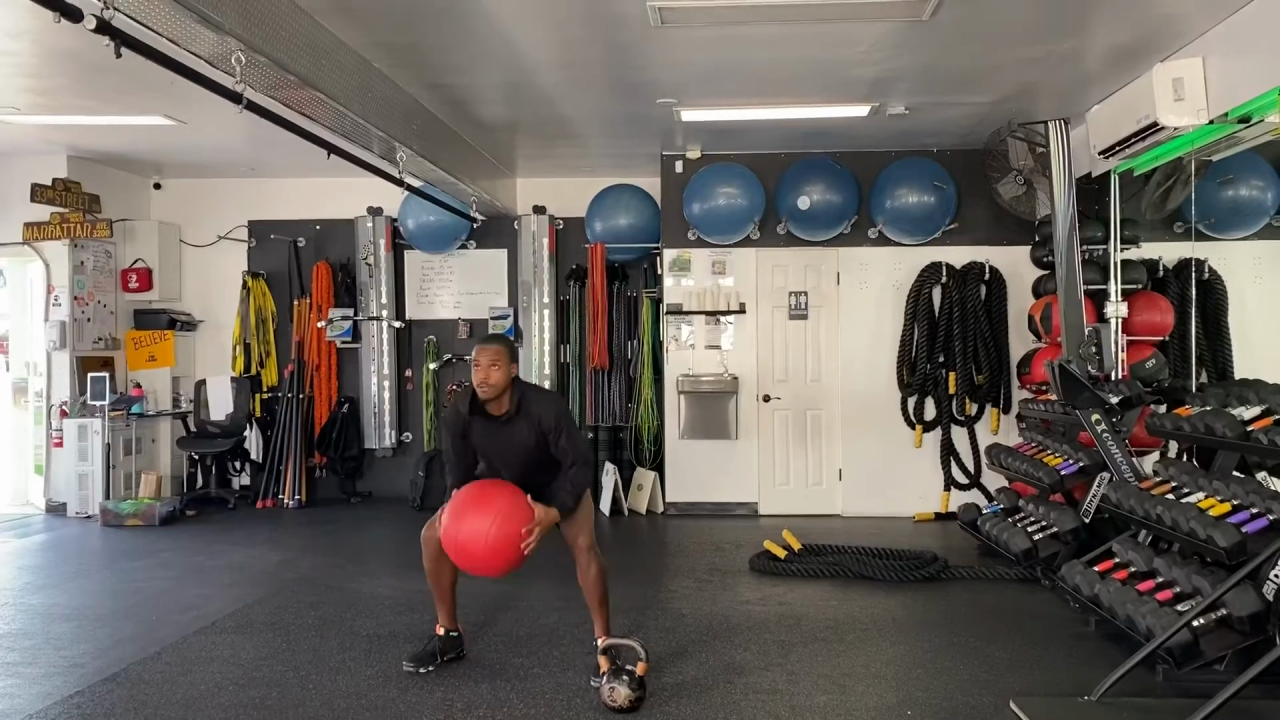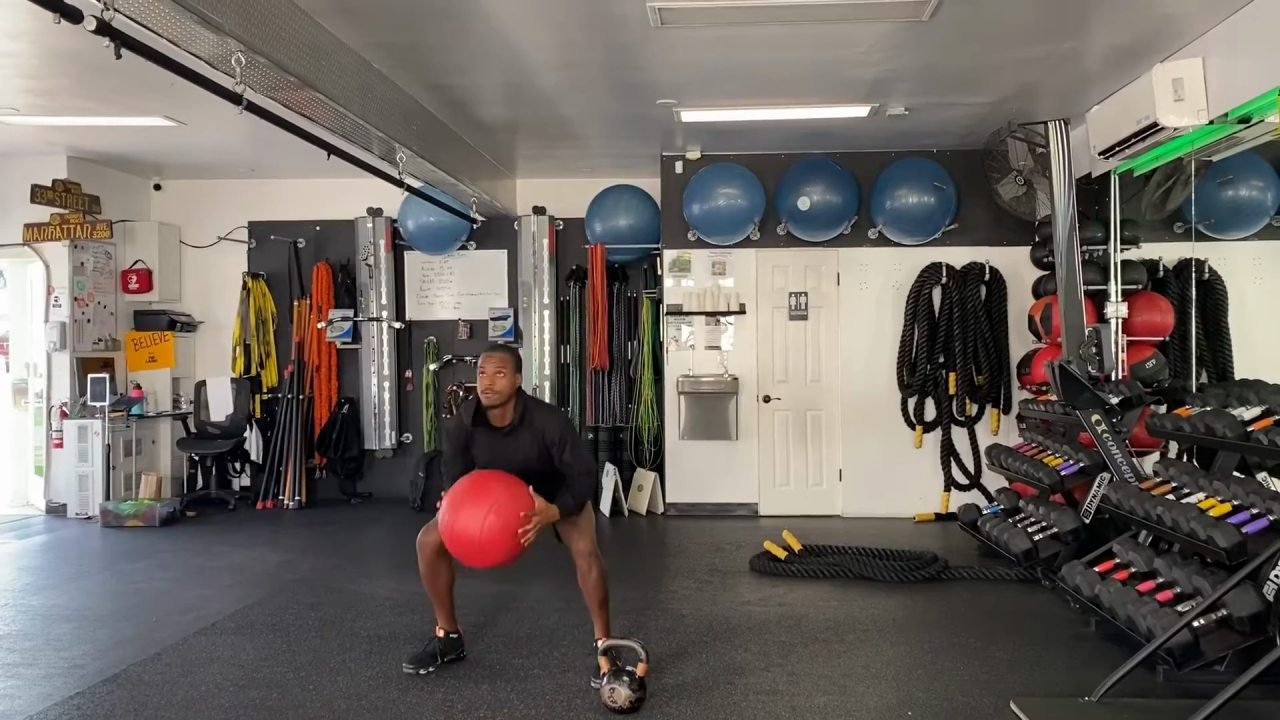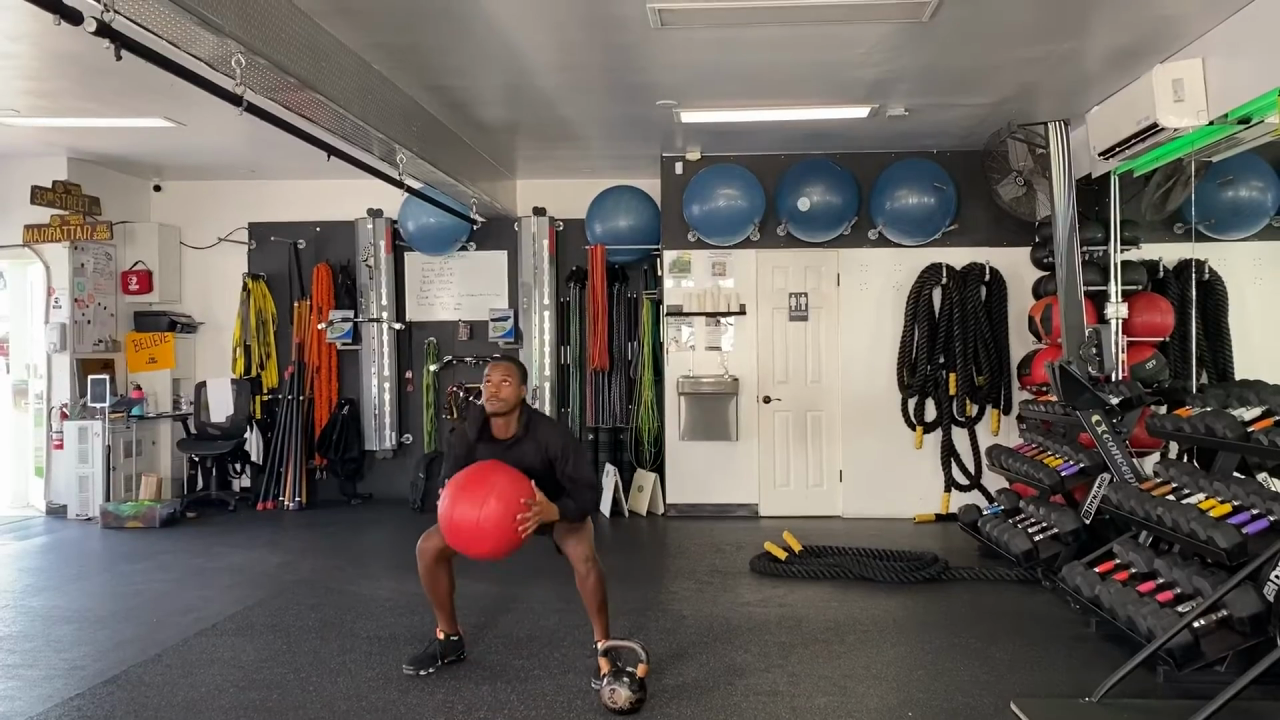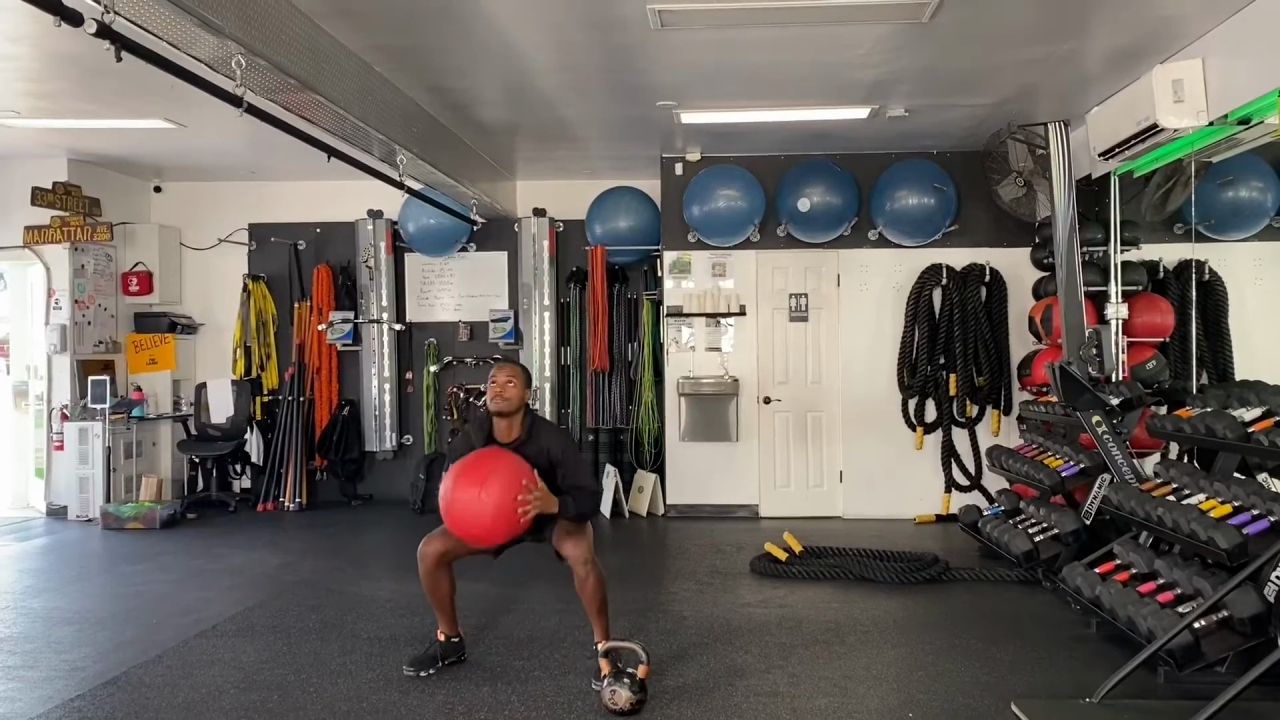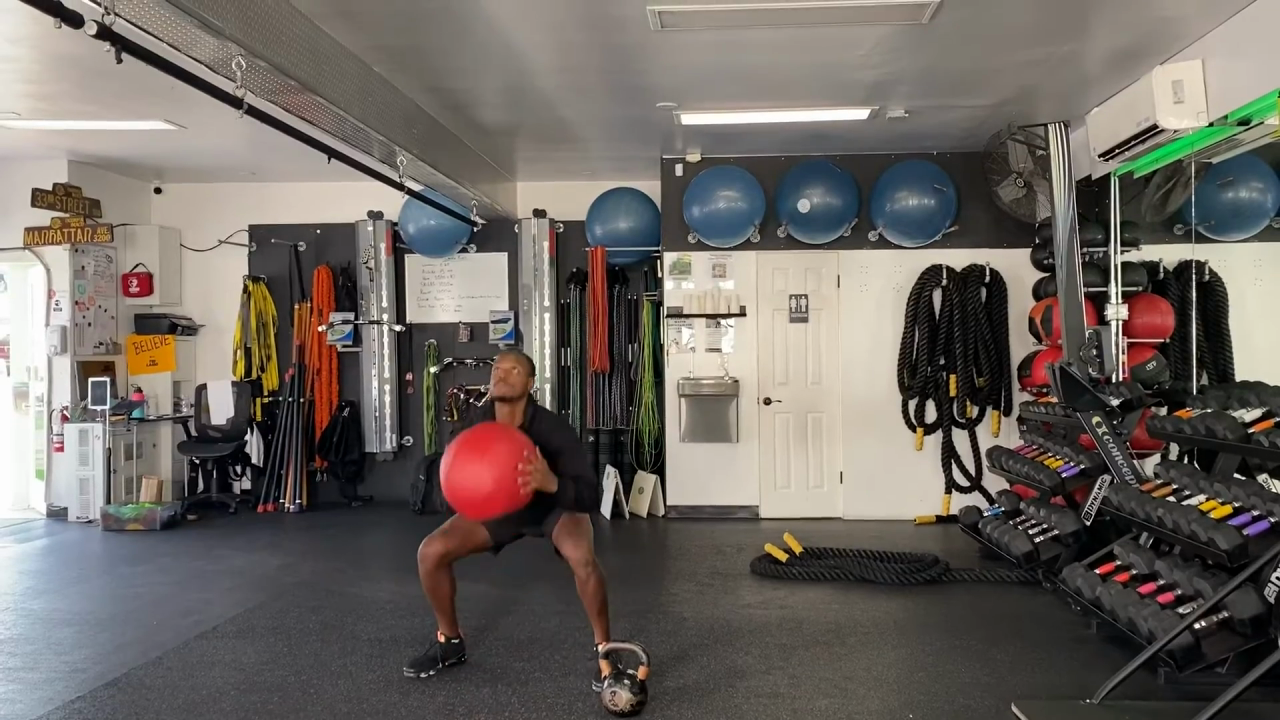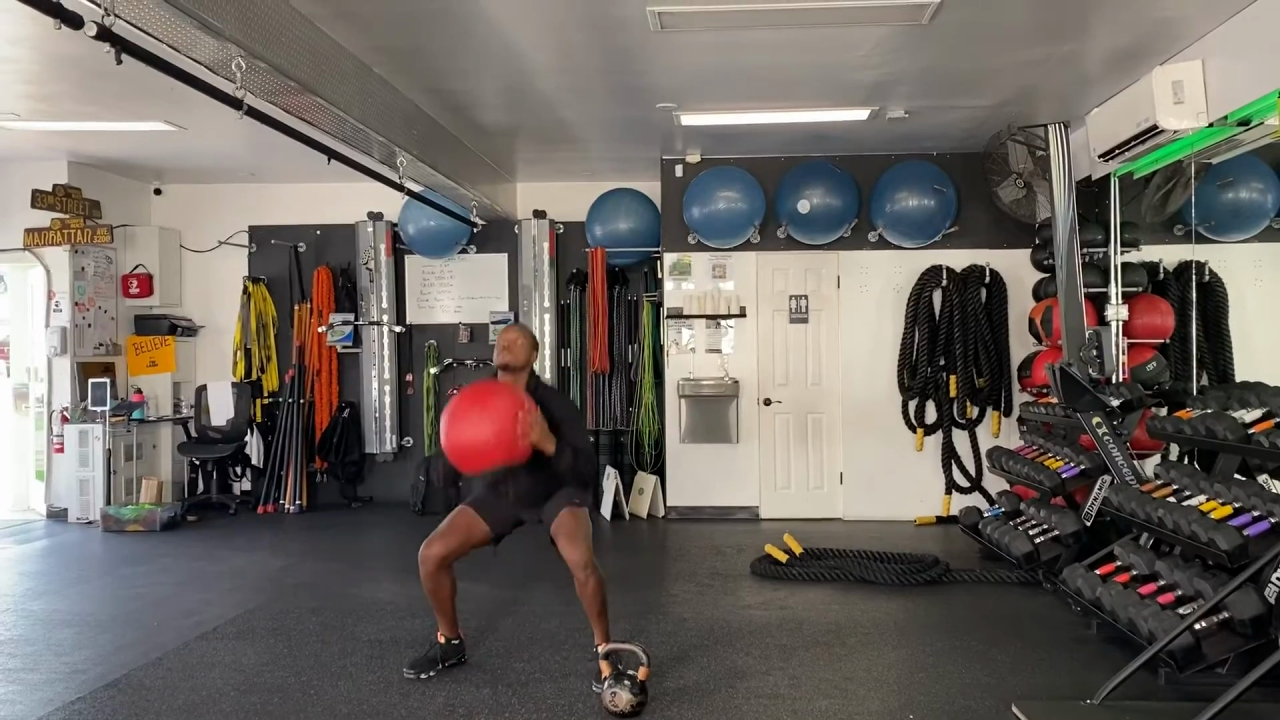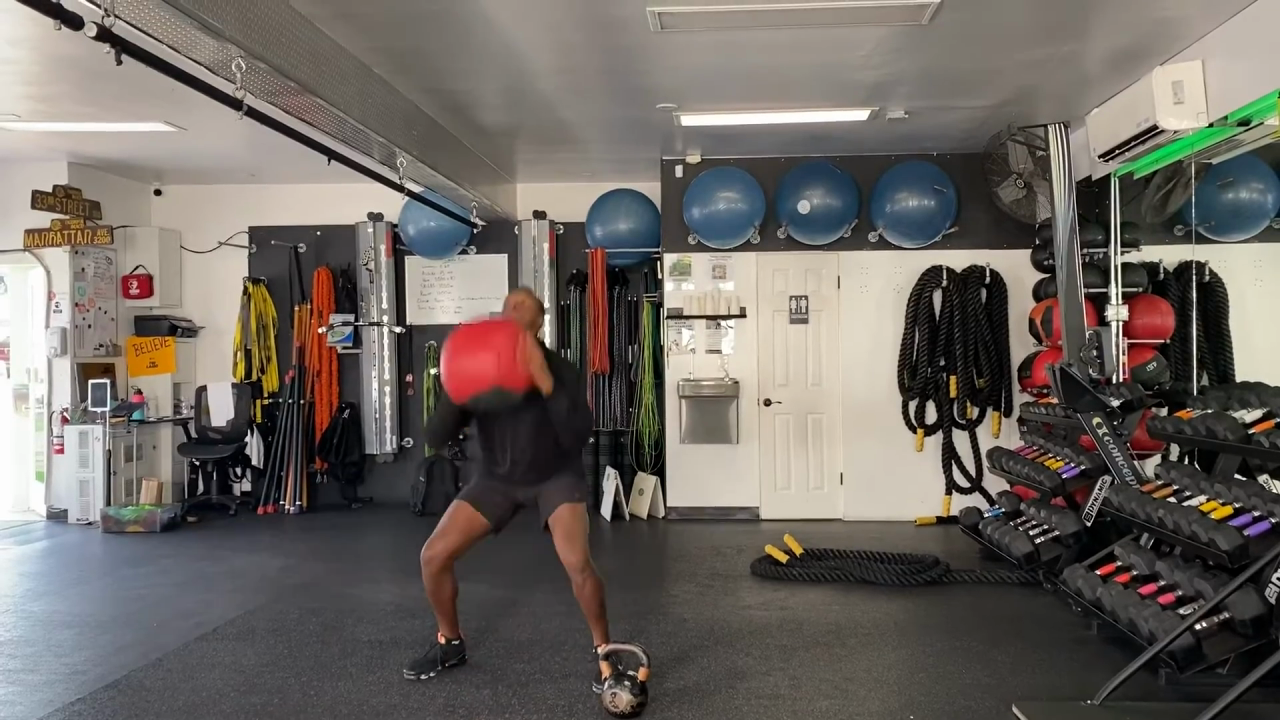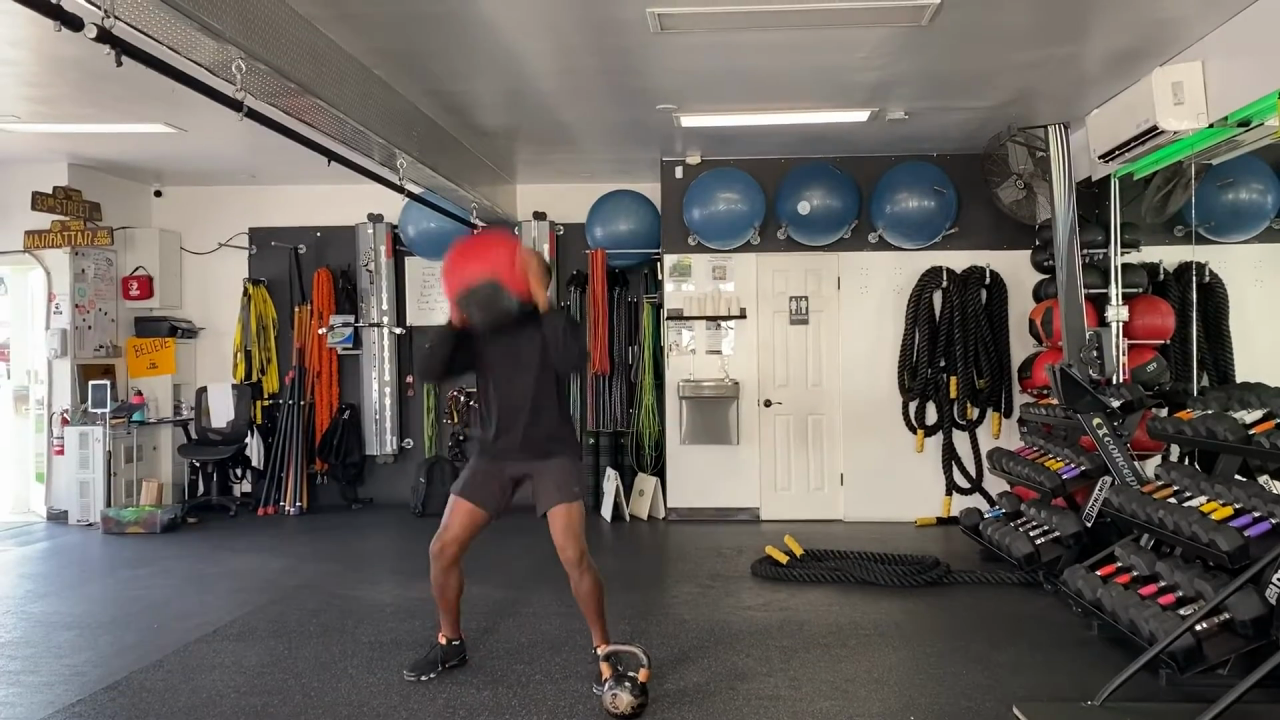
dt=0.1s
person 1, frame 1
left shoulder: (546, 407)
right shoulder: (459, 413)
left elbow: (580, 465)
right elbow: (458, 471)
left wrist: (553, 512)
left hip: (555, 481)
right hip: (497, 480)
left knee: (583, 544)
right knee: (434, 534)
left ankle: (603, 643)
right ankle: (447, 634)
person 1, frame 2
left shoulder: (547, 421)
right shoulder: (462, 424)
left elbow: (585, 477)
right elbow: (452, 481)
left wrist: (552, 511)
left hip: (554, 497)
left knee: (584, 550)
right knee: (430, 540)
left ankle: (604, 646)
right ankle: (448, 636)
person 1, frame 3
left shoulder: (550, 435)
right shoulder: (465, 437)
left elbow: (588, 491)
left wrist: (553, 512)
left hip: (556, 506)
left knee: (583, 555)
right knee: (430, 546)
right ankle: (448, 638)
person 1, frame 4
left shoulder: (553, 440)
right shoulder: (469, 440)
left elbow: (590, 501)
left wrist: (551, 503)
left hip: (555, 513)
left knee: (581, 557)
right knee: (429, 551)
right ankle: (449, 641)
person 1, frame 5
left shoulder: (554, 429)
left elbow: (590, 493)
left wrist: (551, 483)
left hip: (555, 506)
left knee: (582, 558)
right knee: (431, 552)
right ankle: (449, 641)
person 1, frame 6
left shoulder: (555, 405)
left elbow: (586, 474)
right elbow: (444, 471)
left wrist: (548, 445)
left hip: (555, 493)
right hip: (498, 494)
left knee: (580, 560)
right knee: (431, 554)
left ankle: (605, 650)
right ankle: (449, 642)
person 1, frame 7
left shoulder: (558, 369)
left elbow: (577, 436)
right elbow: (436, 437)
left wrist: (546, 383)
left hip: (555, 476)
right hip: (496, 477)
left knee: (576, 562)
right knee: (433, 556)
left ankle: (604, 651)
right ankle: (449, 642)
person 1, frame 8
left shoulder: (555, 326)
right shoulder: (482, 335)
left elbow: (573, 363)
right elbow: (429, 372)
left wrist: (544, 301)
right wrist: (454, 323)
left hip: (552, 453)
right hip: (494, 453)
left knee: (573, 556)
right knee: (443, 549)
left ankle: (603, 651)
right ankle: (449, 642)
